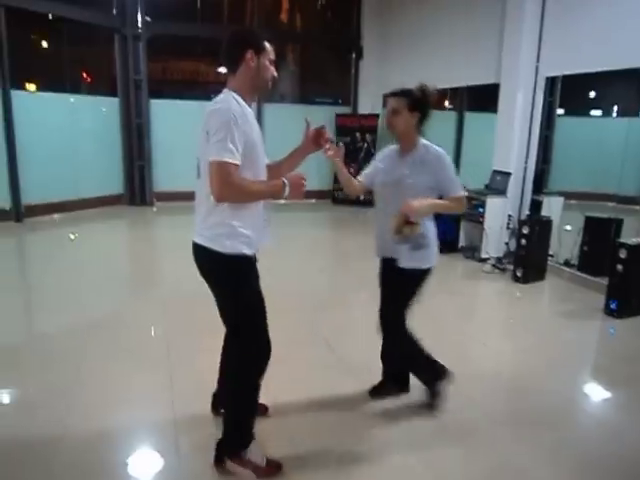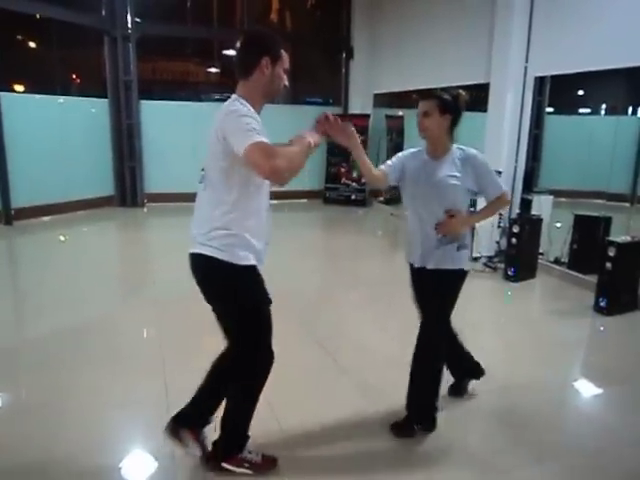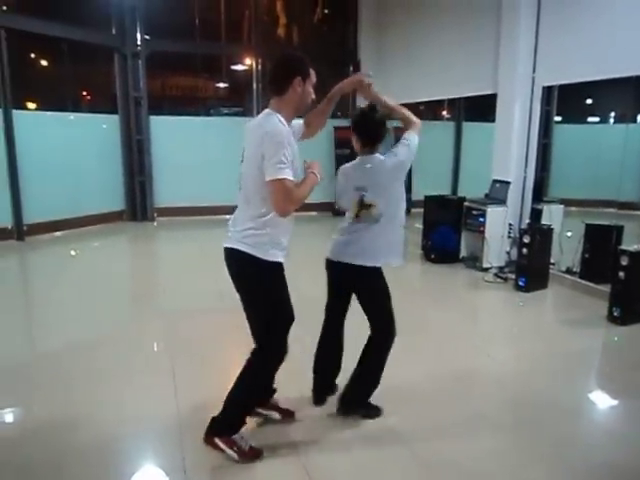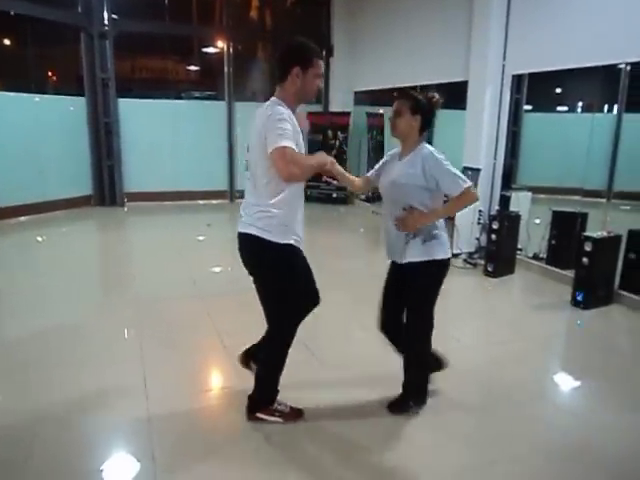
dt=1s
person 1, frame 1
left shoulder: (242, 112)
right shoulder: (227, 110)
left elbow: (261, 175)
right elbow: (225, 188)
left wrist: (304, 150)
right wrist: (285, 188)
left hip: (231, 248)
right hip: (224, 250)
left knee: (241, 333)
right knee: (255, 345)
left ankle: (228, 400)
person 1, frame 2
left shoulder: (240, 115)
right shoulder: (238, 115)
left elbow: (270, 174)
right elbow: (272, 167)
left wrist: (303, 142)
right wrist: (306, 142)
left hip: (220, 255)
right hip: (227, 259)
left knee: (245, 346)
right knee: (257, 354)
left ankle: (189, 421)
right ankle: (229, 449)
person 1, frame 3
left shoulder: (267, 123)
right shoulder: (277, 134)
left elbow: (311, 126)
right elbow: (286, 203)
left wrist: (339, 93)
right wrist: (312, 176)
left hip: (249, 250)
right hip: (256, 255)
left knee: (278, 327)
right knee: (271, 344)
left ankle: (260, 398)
right ankle: (224, 428)
person 1, frame 4
left shoulder: (280, 115)
right shoulder: (277, 117)
right elbow: (288, 170)
left wrist: (310, 160)
right wrist: (320, 161)
left hip: (278, 236)
right hip: (267, 239)
left knee: (306, 299)
right knee: (285, 318)
left ankle: (257, 355)
right ankle: (262, 402)
person 2, frame 1
left shoulder: (433, 157)
right shoulder: (385, 156)
left elbow: (461, 202)
right elbow: (355, 189)
left wrist: (428, 204)
right wrist: (339, 164)
left hip: (416, 257)
right hip: (390, 253)
left knee: (392, 322)
right knee: (389, 317)
left ankle: (433, 373)
right ankle: (395, 379)
person 2, frame 2
left shoulder: (469, 160)
right shoulder: (408, 159)
left elbow: (502, 199)
right elbow: (375, 178)
left wrist: (467, 221)
right wrist: (354, 148)
left hip: (450, 263)
right hip: (419, 260)
left knee: (429, 335)
right knee: (437, 328)
left ankle: (422, 416)
right ankle: (467, 368)
person 2, frame 3
left shoulder: (346, 171)
right shoulder: (392, 166)
right elbow: (414, 124)
right wrist: (380, 101)
left hip: (339, 259)
right hip: (366, 265)
left knee: (333, 323)
right knee: (384, 329)
left ankle: (323, 388)
right ankle: (354, 398)
person 2, frame 4
left shoulder: (428, 159)
right shoulder: (391, 158)
left elbow: (468, 195)
right elbow: (360, 185)
left wrist: (427, 217)
right wrist: (334, 171)
left hip: (429, 256)
right hip: (401, 256)
left knee: (416, 324)
right knee: (389, 322)
left ankle: (415, 392)
right ankle: (428, 362)
